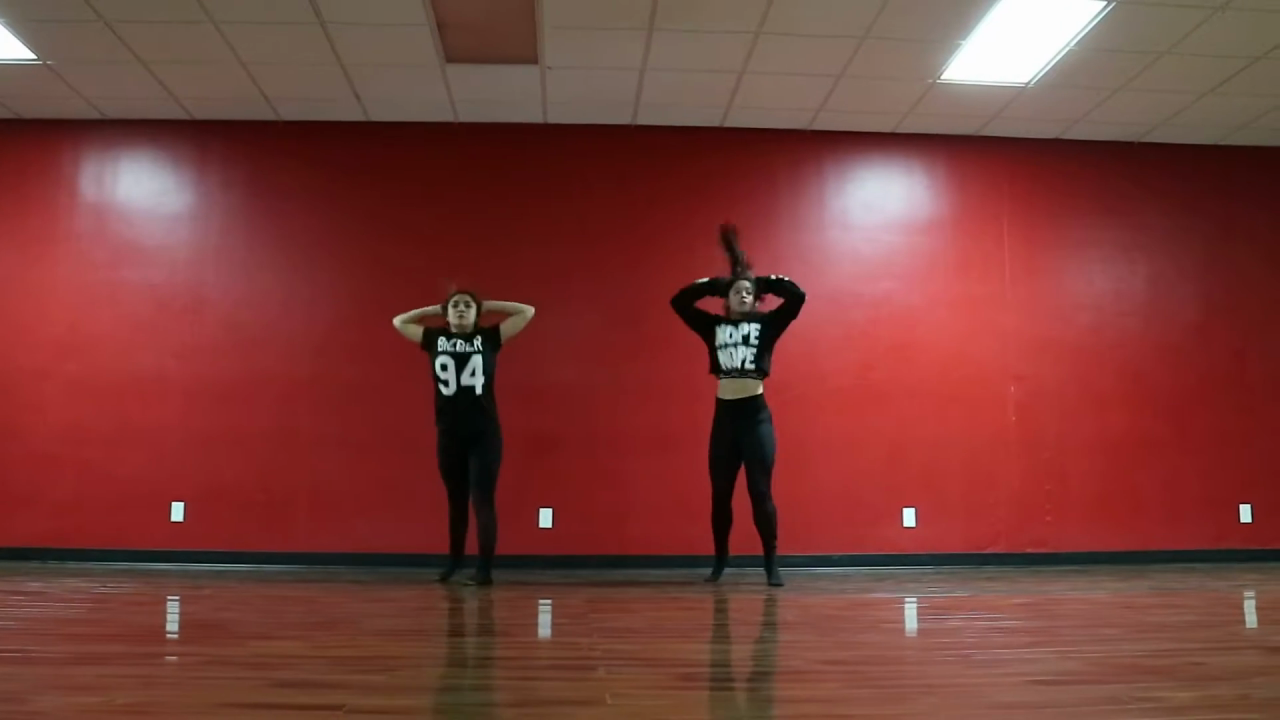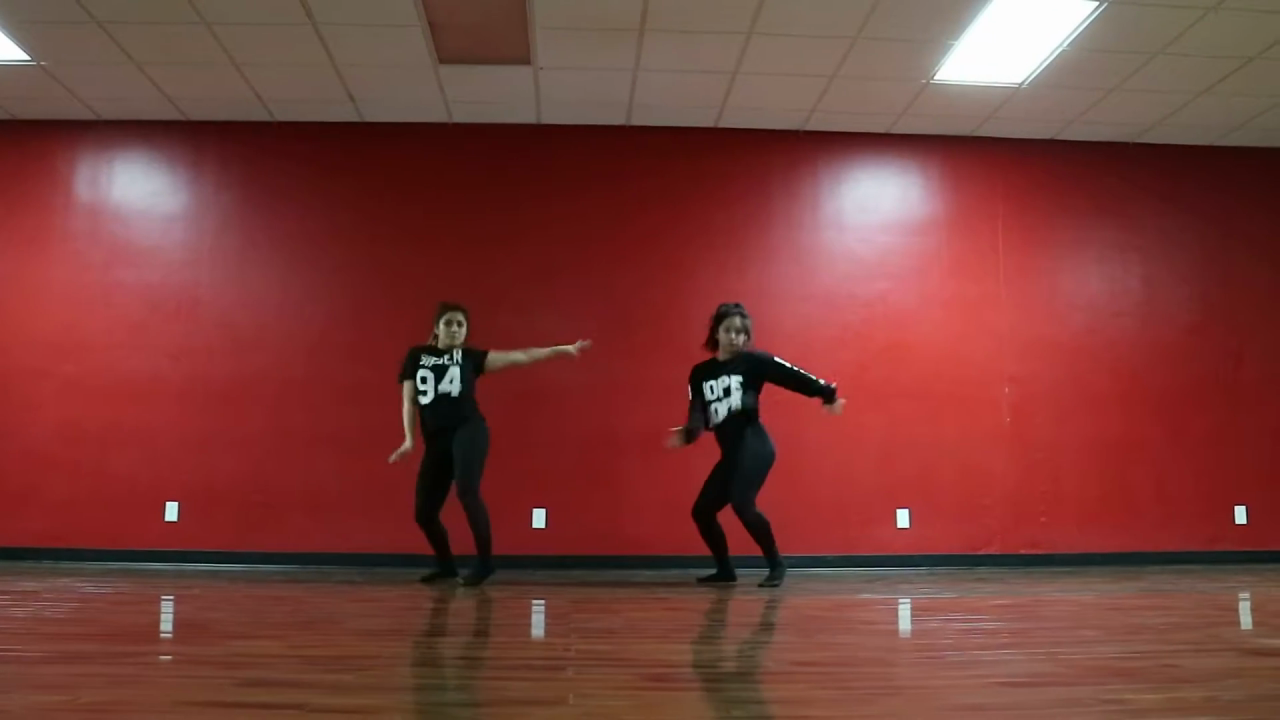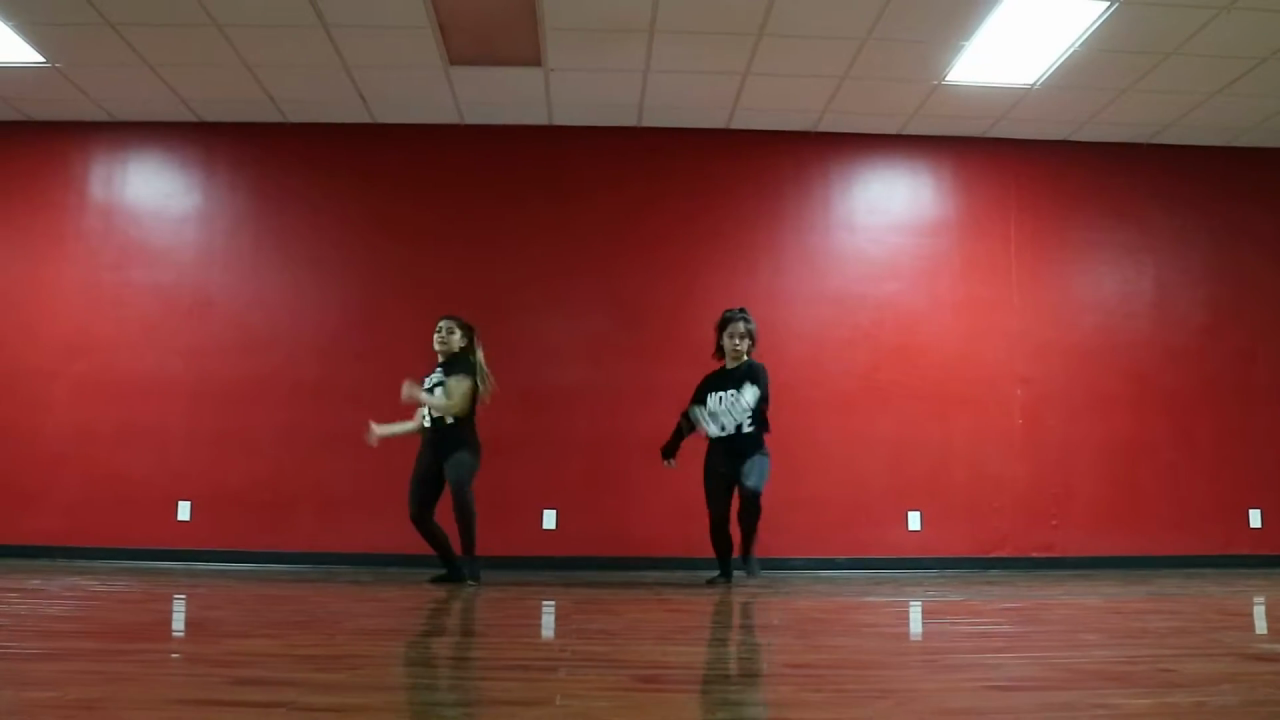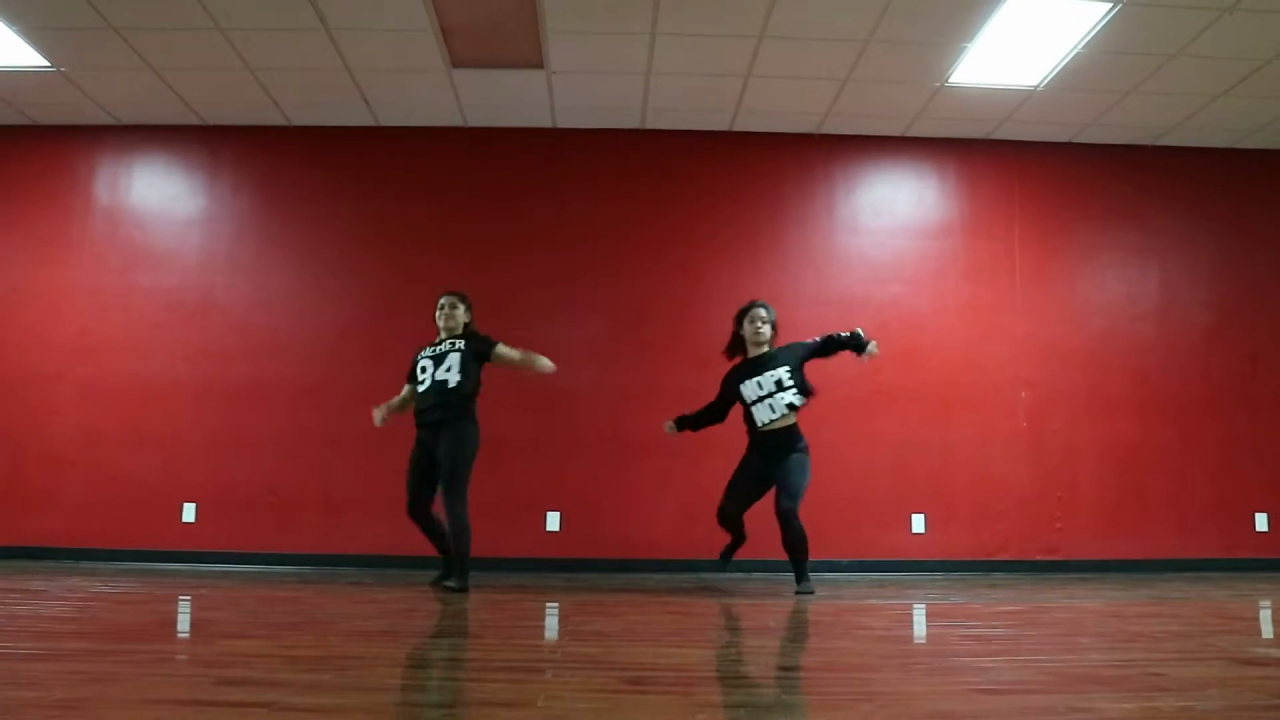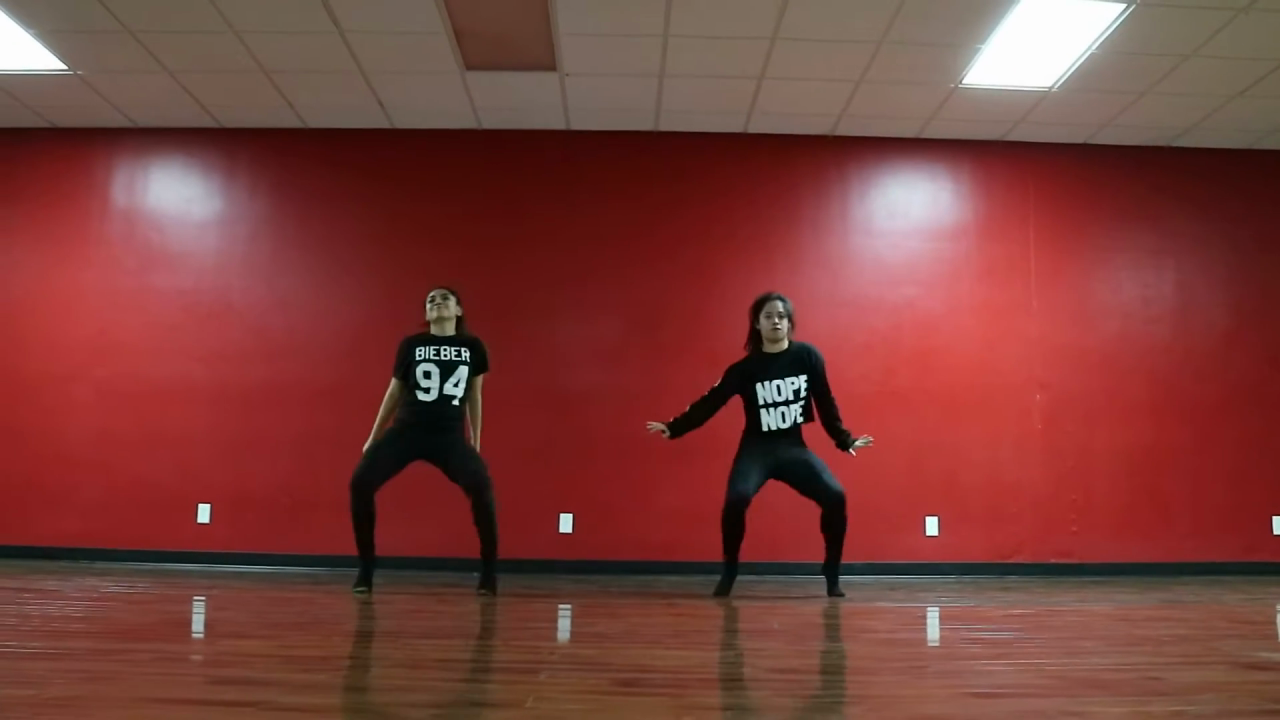
dt=0.5s
person 1, frame 1
left shoulder: (766, 324)
right shoulder: (713, 324)
left elbow: (797, 297)
right elbow: (679, 301)
left wrist: (764, 283)
right wrist: (714, 283)
left hip: (756, 416)
right hip: (725, 415)
left knee: (760, 491)
right knee: (721, 493)
left ankle: (772, 564)
right ankle: (720, 561)
person 1, frame 2
left shoulder: (751, 361)
right shoulder: (700, 373)
left elbow: (790, 375)
right elbow: (699, 414)
left wrist: (826, 393)
right wrist: (686, 433)
left hip: (750, 442)
right hip: (730, 451)
left knee: (741, 504)
right knee: (701, 512)
left ankle: (776, 566)
right ankle: (724, 569)
person 1, frame 3
left shoulder: (755, 372)
right shoulder: (712, 380)
left elbow: (744, 403)
right elbow: (690, 416)
left wrist: (703, 418)
right wrist: (670, 450)
left hip: (752, 450)
right hip: (719, 454)
left knee: (751, 490)
right knee: (718, 517)
left ankle: (748, 551)
right ankle: (725, 570)
person 1, frame 4
left shoulder: (789, 353)
right shoulder: (735, 376)
left elbow: (825, 344)
right elbow: (716, 411)
left wrist: (857, 341)
right wrist: (682, 424)
left hip: (791, 447)
right hip: (758, 451)
left knee: (786, 510)
right knee: (727, 512)
left ankle: (803, 577)
right ankle: (738, 539)
person 1, frame 5
left shoulder: (807, 355)
right shoulder: (745, 367)
left elbow: (825, 401)
right elbow: (711, 401)
left wrist: (845, 438)
right wrist: (673, 427)
left hip: (793, 447)
right hip: (756, 448)
left knee: (835, 496)
right knee: (736, 499)
left ankle: (832, 573)
right ankle: (729, 573)
person 2, frame 1
left shoulder: (489, 338)
right shoulder: (436, 339)
left elbow: (528, 312)
right elbow: (398, 322)
left wrist: (488, 305)
right wrist: (435, 309)
left hip: (485, 434)
right hip: (449, 434)
left knee: (482, 500)
right knee: (456, 500)
left ankle: (484, 569)
right ankle: (454, 560)
person 2, frame 2
left shoulder: (470, 356)
right shoulder: (416, 356)
left elbow: (520, 357)
right elbow: (408, 401)
left wrist: (562, 349)
right wrist: (409, 440)
left hip: (468, 431)
right hip: (436, 443)
left knee: (467, 491)
right knee: (424, 512)
left ankle: (483, 563)
right ankle: (446, 565)
person 2, frame 3
left shoulder: (461, 366)
right shoulder: (436, 371)
left elbow: (455, 406)
right elbow: (422, 419)
left wrist: (416, 394)
right wrist: (384, 430)
left hip: (462, 449)
right hip: (431, 451)
left knee: (459, 488)
right knee: (418, 514)
left ankle: (470, 564)
right ankle: (452, 567)
person 2, frame 4
left shoulder: (473, 341)
right shoulder: (422, 352)
left elbow: (516, 356)
right elbow: (406, 397)
left wrist: (537, 360)
right wrist: (385, 409)
left hip: (458, 429)
right hip: (426, 433)
left knee: (453, 499)
right knee: (416, 507)
left ankle: (460, 574)
right ankle: (451, 564)
person 2, frame 5
left shoulder: (473, 347)
right shoulder: (411, 345)
left elbow: (474, 396)
right elbow: (395, 393)
left wrist: (475, 439)
right wrist: (372, 438)
left hip: (448, 434)
right hip: (406, 430)
left knee: (479, 484)
right knee: (361, 483)
left ankle: (489, 570)
right ankle: (366, 568)
